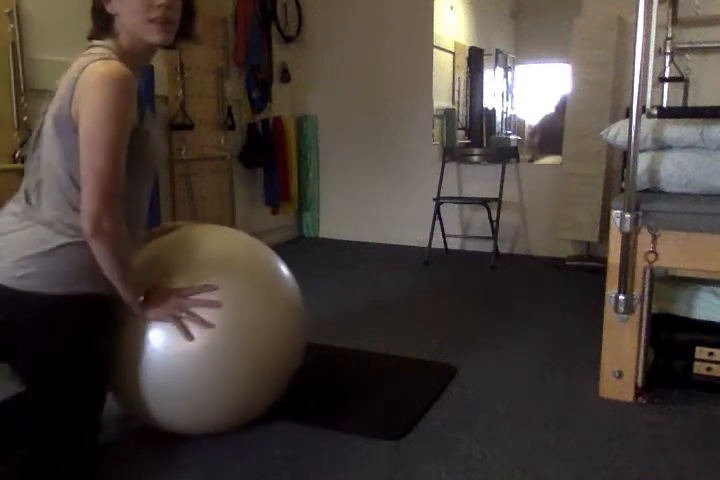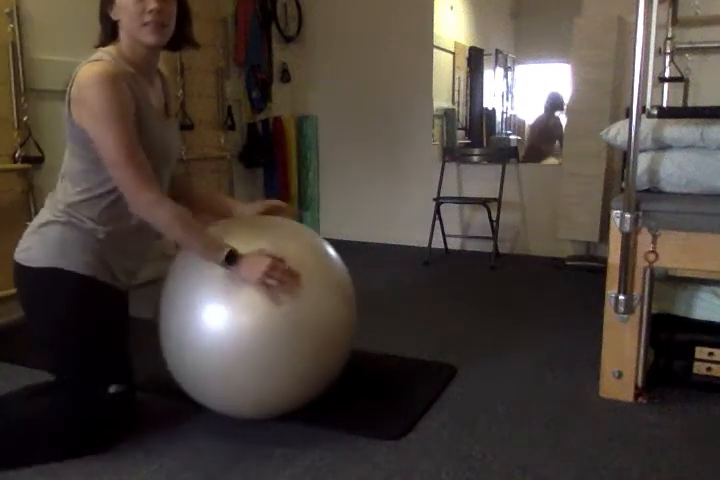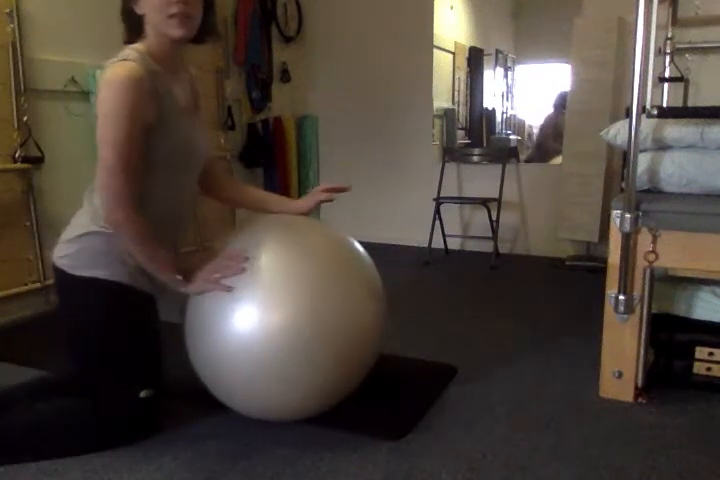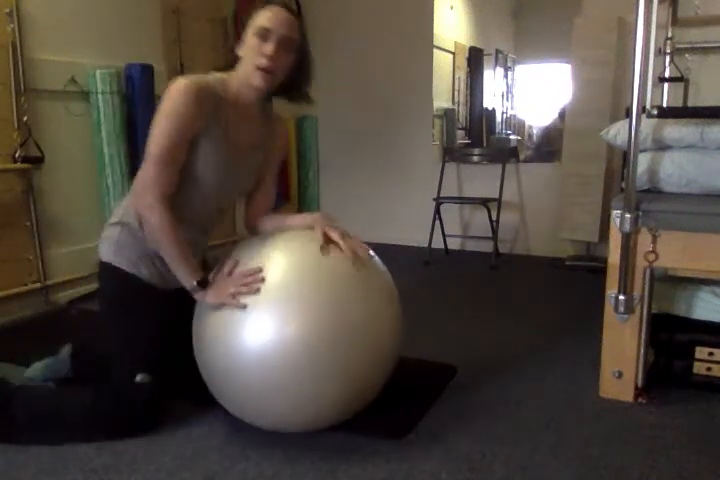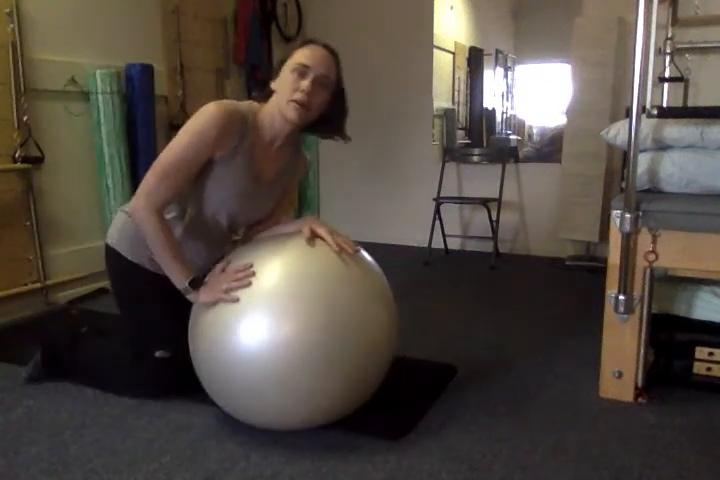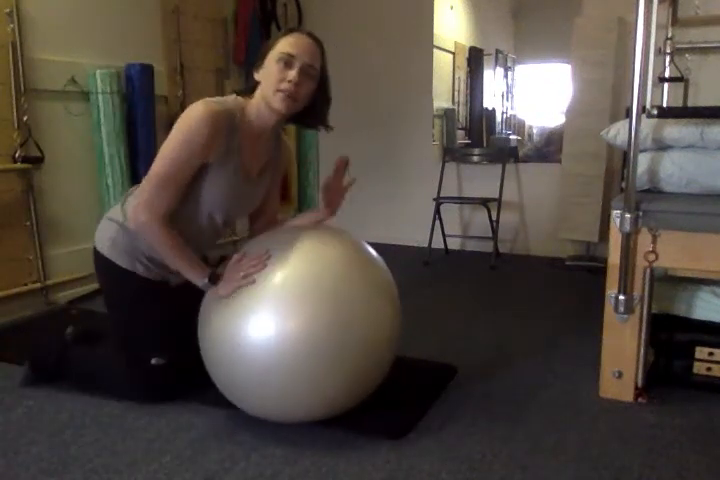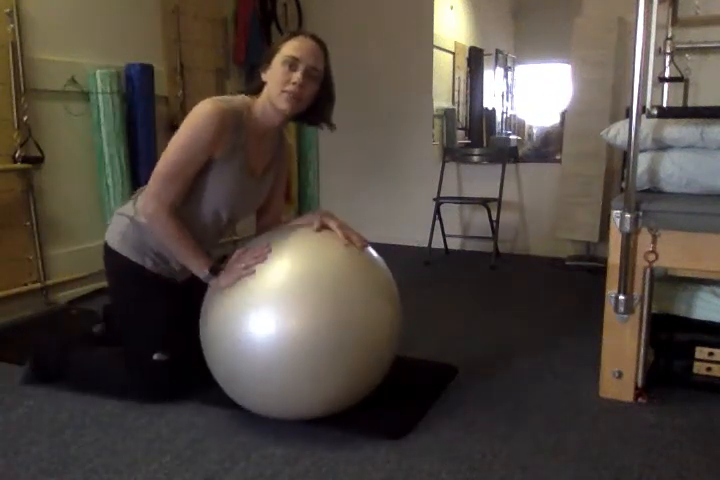
dt=0.5s
person 1, frame 1
left shoulder: (97, 65)
right shoulder: (110, 78)
right elbow: (97, 219)
left wrist: (140, 237)
right wrist: (142, 300)
right hip: (57, 280)
left knee: (53, 410)
person 1, frame 2
left shoulder: (156, 82)
right shoulder: (100, 78)
left elbow: (166, 183)
right elbow: (143, 198)
left wrist: (243, 211)
right wrist: (234, 260)
left hip: (102, 266)
right hip: (64, 262)
left knee: (96, 392)
right knee: (105, 412)
person 1, frame 3
left shoulder: (185, 81)
right shoulder: (128, 77)
left elbow: (209, 178)
right elbow: (116, 208)
left wrist: (293, 205)
right wrist: (182, 276)
left hip: (128, 265)
right hip: (102, 268)
left knee: (107, 386)
right knee: (129, 414)
person 1, frame 4
left shoulder: (274, 131)
right shoulder: (192, 93)
left elbow: (259, 219)
right elbow: (151, 200)
left wrist: (312, 221)
right wrist: (202, 285)
left hip: (182, 262)
right hip: (133, 258)
left knee: (204, 379)
right knee: (132, 412)
left ankle: (87, 359)
person 1, frame 5
left shoulder: (296, 162)
right shoulder: (222, 119)
left elbow: (254, 233)
right elbow: (146, 204)
left wrist: (301, 226)
right wrist: (193, 286)
left hip: (200, 259)
right hip: (142, 251)
right knee: (167, 376)
left ankle: (94, 336)
right ankle: (62, 351)
person 1, frame 6
left shoulder: (278, 151)
right shoulder: (209, 118)
left elbow: (262, 232)
right elbow: (145, 216)
left wrist: (319, 214)
right wrist: (212, 280)
left hip: (180, 258)
right hip: (132, 254)
left knee: (202, 359)
right knee: (161, 381)
left ankle: (90, 339)
right ankle: (53, 357)
person 1, frame 7
left shoulder: (280, 150)
right shoulder: (217, 115)
left elbow: (267, 230)
right elbow: (154, 206)
left wrist: (313, 220)
right wrist: (214, 273)
left hip: (187, 257)
right hip: (141, 252)
left knee: (207, 356)
right knee: (164, 381)
left ankle: (120, 327)
right ankle: (53, 358)
